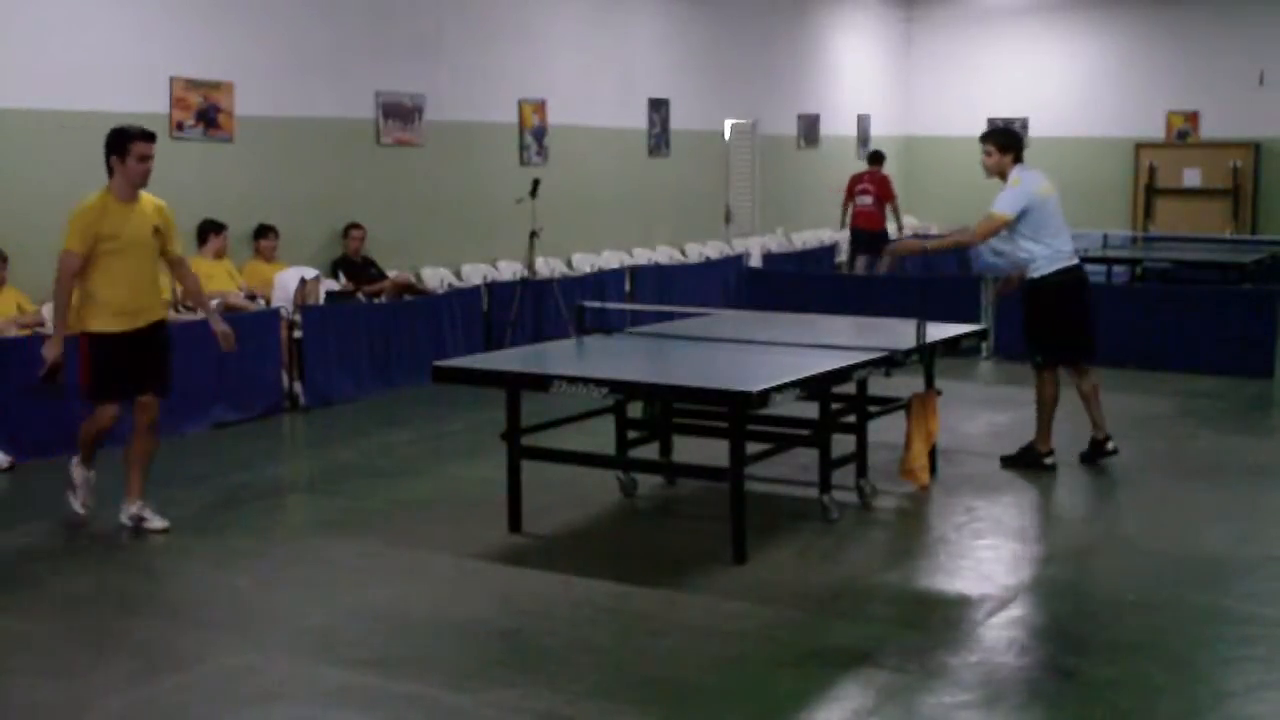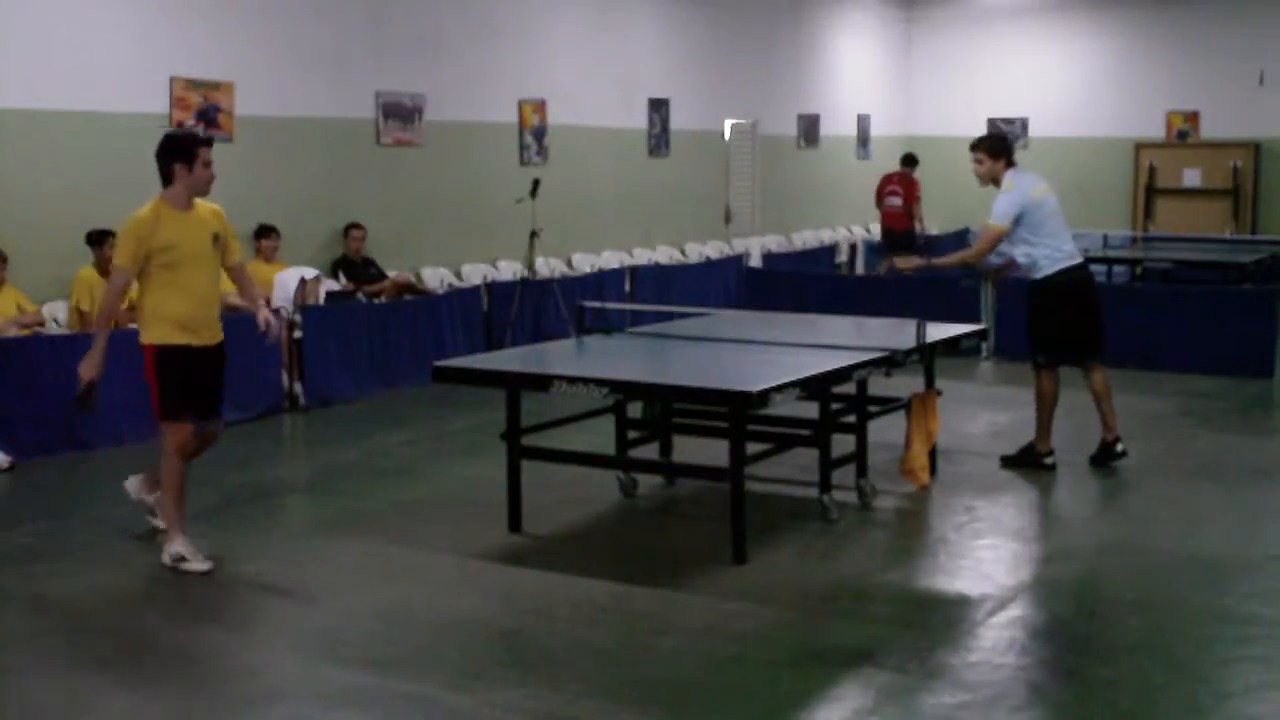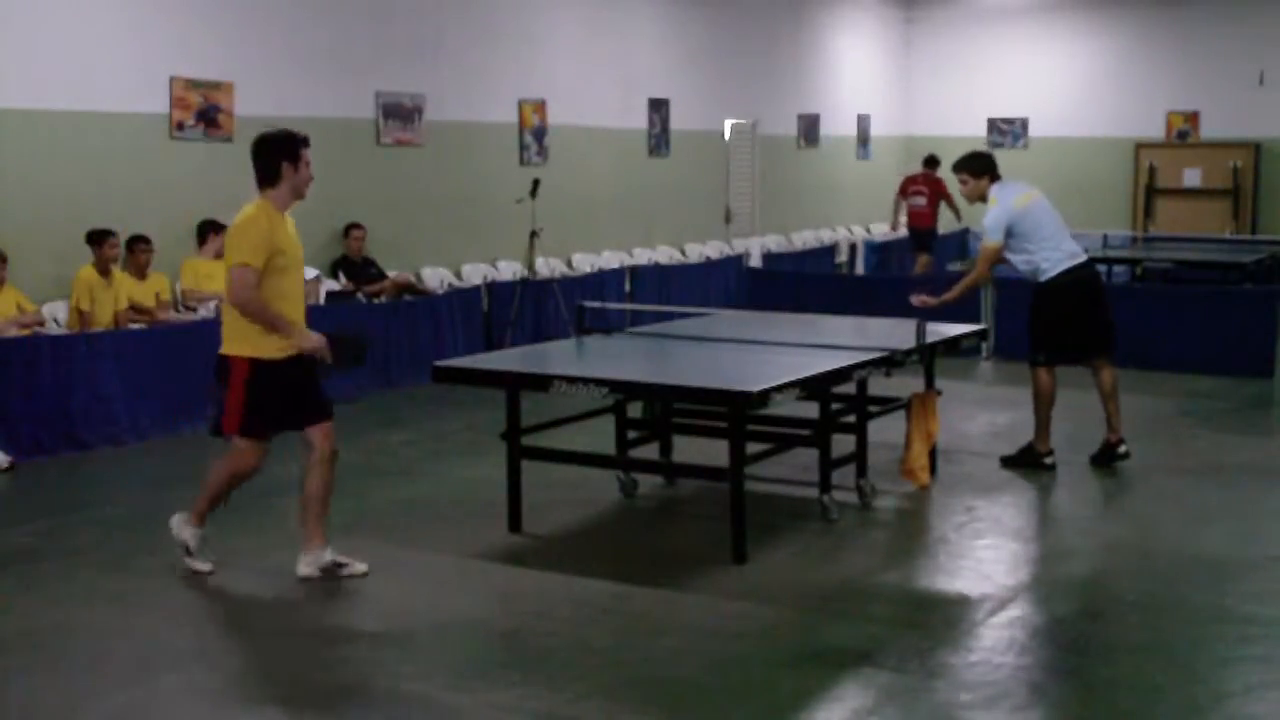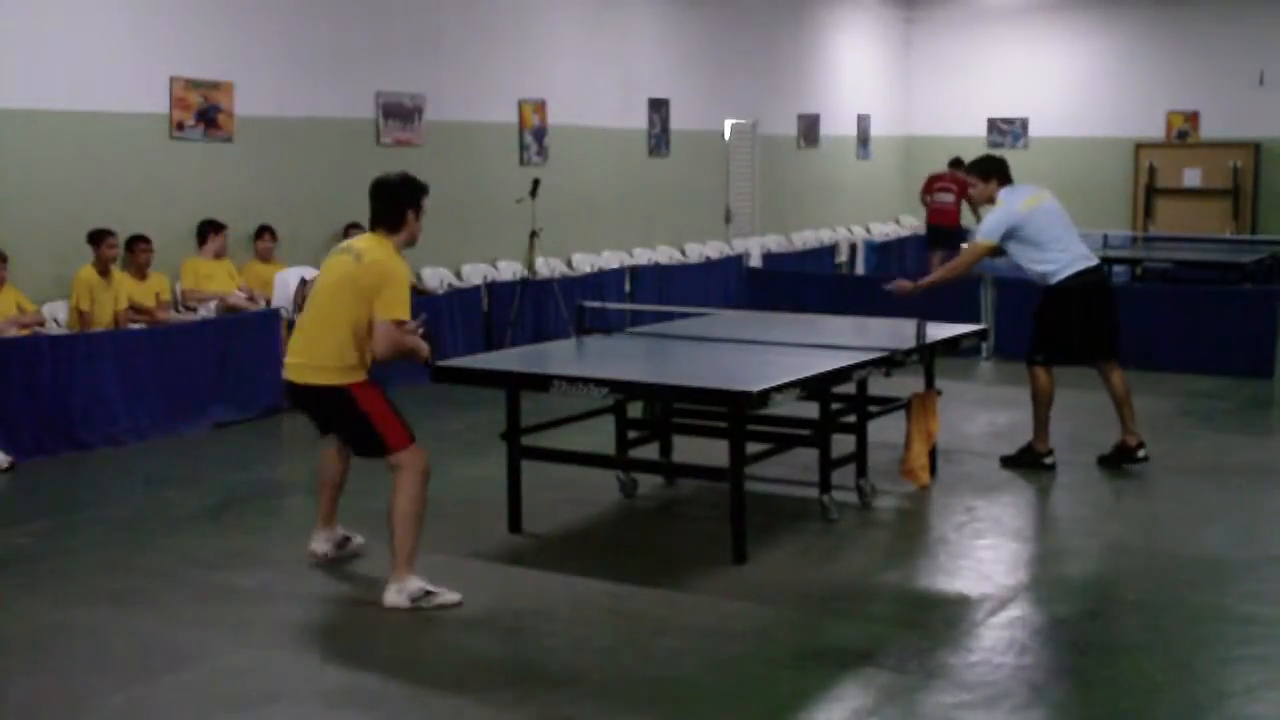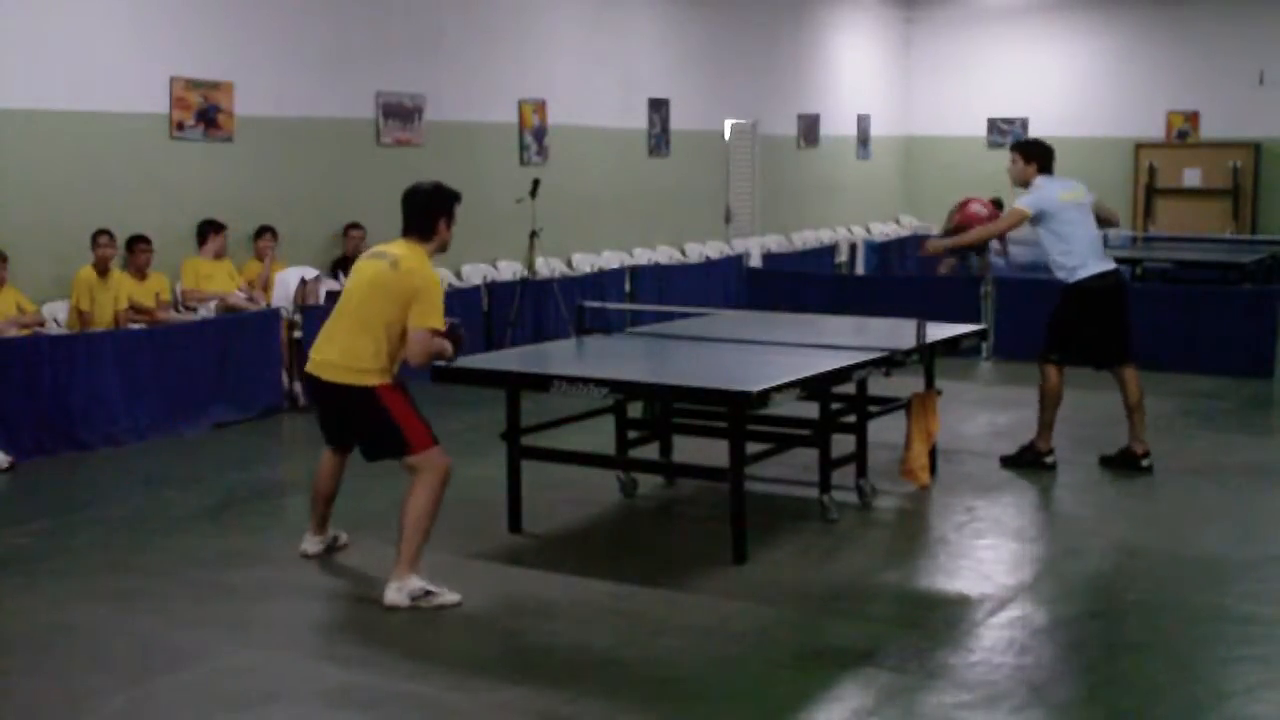
dt=0.4s
person 1, frame 1
left shoulder: (157, 210)
right shoulder: (89, 214)
left elbow: (179, 266)
right elbow: (66, 277)
left wrist: (212, 316)
right wrist: (57, 337)
left hip: (150, 327)
right hip: (103, 332)
left knee: (148, 414)
right knee: (107, 415)
left ankle: (134, 503)
right ankle: (83, 465)
person 1, frame 2
left shoulder: (214, 216)
right shoulder: (143, 224)
left elbow: (236, 269)
right elbow: (115, 291)
left wrist: (260, 307)
right wrist: (96, 352)
left hip: (209, 342)
right hip: (166, 344)
left knee: (206, 433)
right knee: (178, 438)
left ankle: (147, 485)
right ankle: (174, 542)
person 1, frame 3
left shoulder: (283, 220)
right shoulder: (253, 222)
right elbow: (242, 295)
right wrist: (297, 334)
left hip: (288, 357)
right hip: (252, 359)
left knee: (324, 445)
right knee: (247, 456)
left ankle: (314, 553)
right ankle: (190, 524)
person 1, frame 4
left shoulder: (349, 248)
right shoulder: (391, 268)
right elbow: (383, 347)
left wrist: (399, 336)
right wrist: (412, 346)
left hip: (300, 371)
right hip: (334, 377)
left knee: (343, 436)
right knee: (412, 464)
left ankle: (326, 534)
right ankle: (403, 583)
person 1, frame 5
left shoulder: (374, 255)
right shoulder: (425, 277)
right elbow: (417, 355)
left wrist: (427, 333)
right wrist: (442, 345)
left hip: (320, 371)
right hip: (361, 381)
left knee: (337, 447)
right knee: (433, 466)
left ankle: (317, 535)
right ankle: (403, 581)
person 2, frame 1
left shoulder: (1017, 190)
right shoulder: (1034, 179)
left elbow: (976, 236)
left wrist: (922, 245)
right wrist: (1020, 272)
left hip: (1050, 283)
right hip: (1069, 275)
left knee: (1046, 366)
right knee: (1078, 362)
left ankle: (1042, 449)
right ankle: (1101, 436)
person 2, frame 2
left shoulder: (1012, 195)
right shoulder: (1029, 182)
left elbow: (978, 253)
left wrist: (926, 262)
right wrist: (1004, 265)
left hip: (1054, 284)
right hip: (1076, 275)
left knee: (1046, 366)
right knee: (1090, 360)
left ankle: (1042, 449)
right ankle: (1111, 439)
person 2, frame 3
left shoulder: (998, 212)
right shoulder: (1020, 190)
left elbow: (980, 275)
left wrist: (940, 300)
right wrist: (993, 257)
left hip: (1058, 285)
right hip: (1083, 274)
left knee: (1042, 364)
right knee: (1098, 359)
left ankle: (1041, 449)
right ankle: (1115, 439)
person 2, frame 4
left shoulder: (1002, 214)
right shoulder: (1034, 193)
left elbow: (962, 265)
left wrist: (916, 286)
right wrist: (995, 249)
left hip: (1067, 288)
right hip: (1094, 277)
left knee: (1039, 363)
right knee: (1107, 362)
left ankle: (1040, 449)
right ankle: (1131, 440)
person 2, frame 5
left shoulder: (1039, 196)
right shoulder: (1074, 187)
left elbow: (996, 228)
right elbow: (1112, 219)
left wrist: (947, 243)
left hip: (1084, 288)
right hip: (1110, 280)
left knee: (1052, 362)
right knee: (1122, 364)
left ankle: (1042, 447)
right ankle: (1138, 448)
